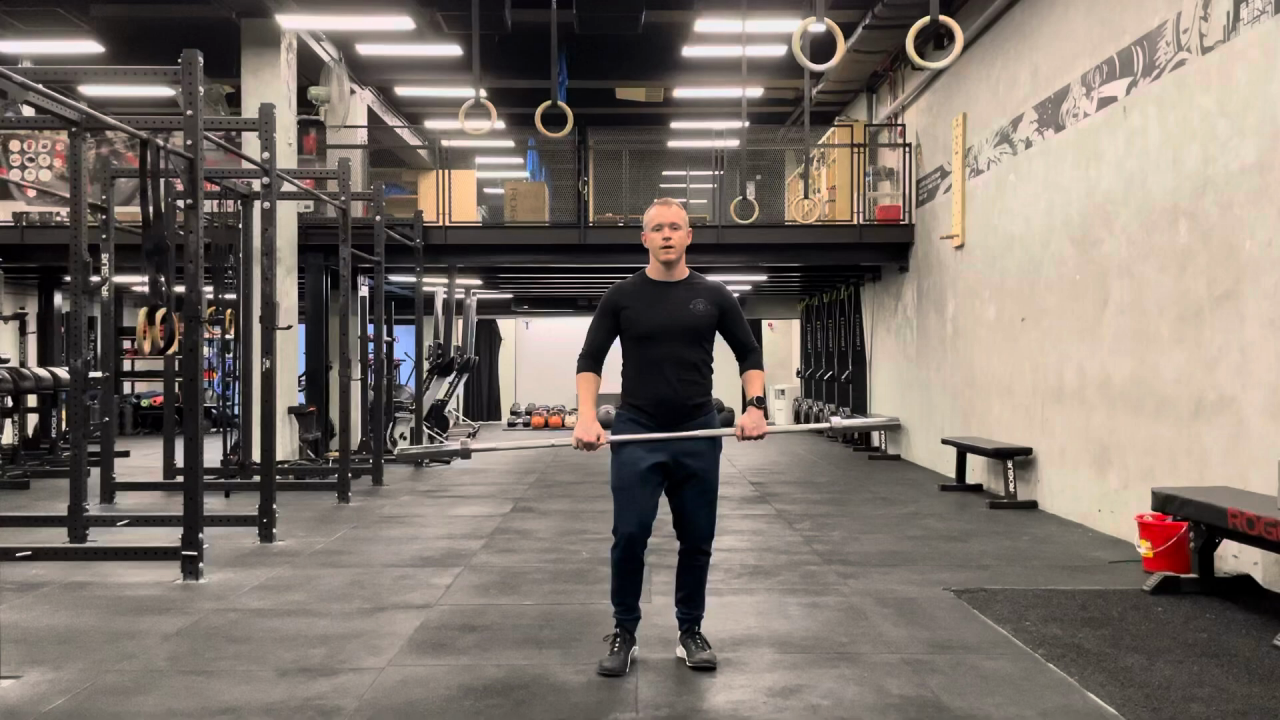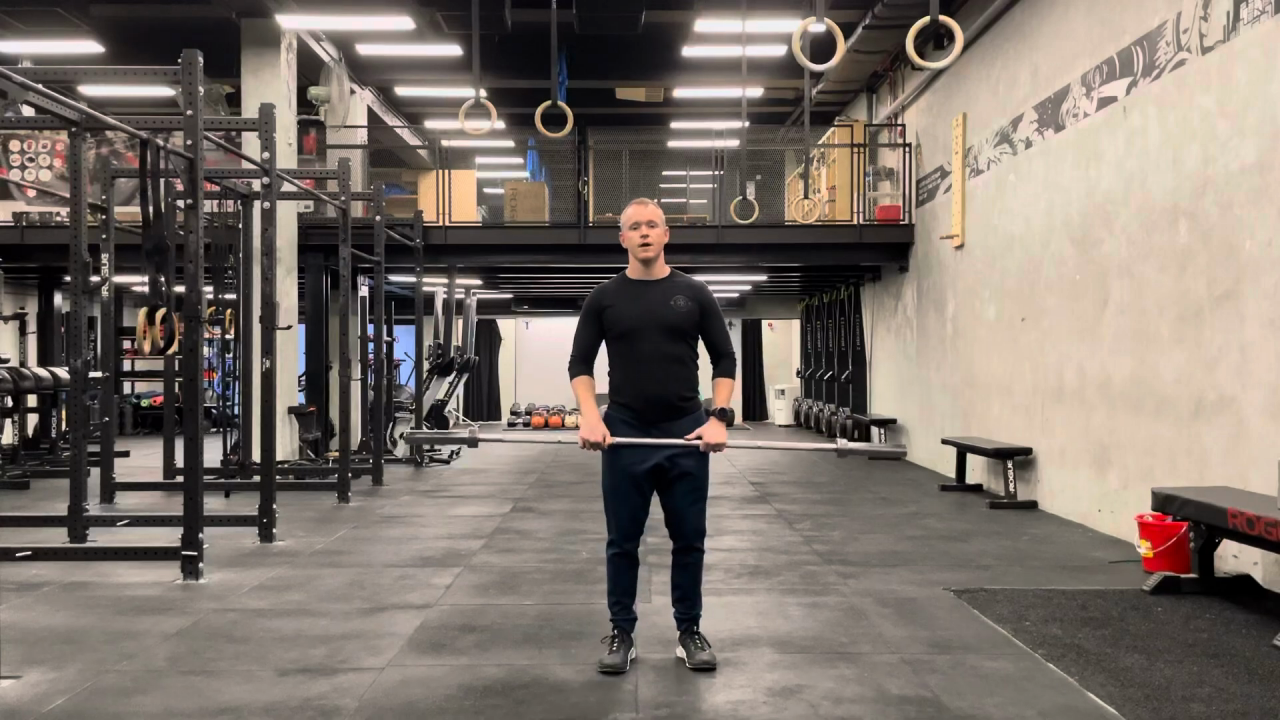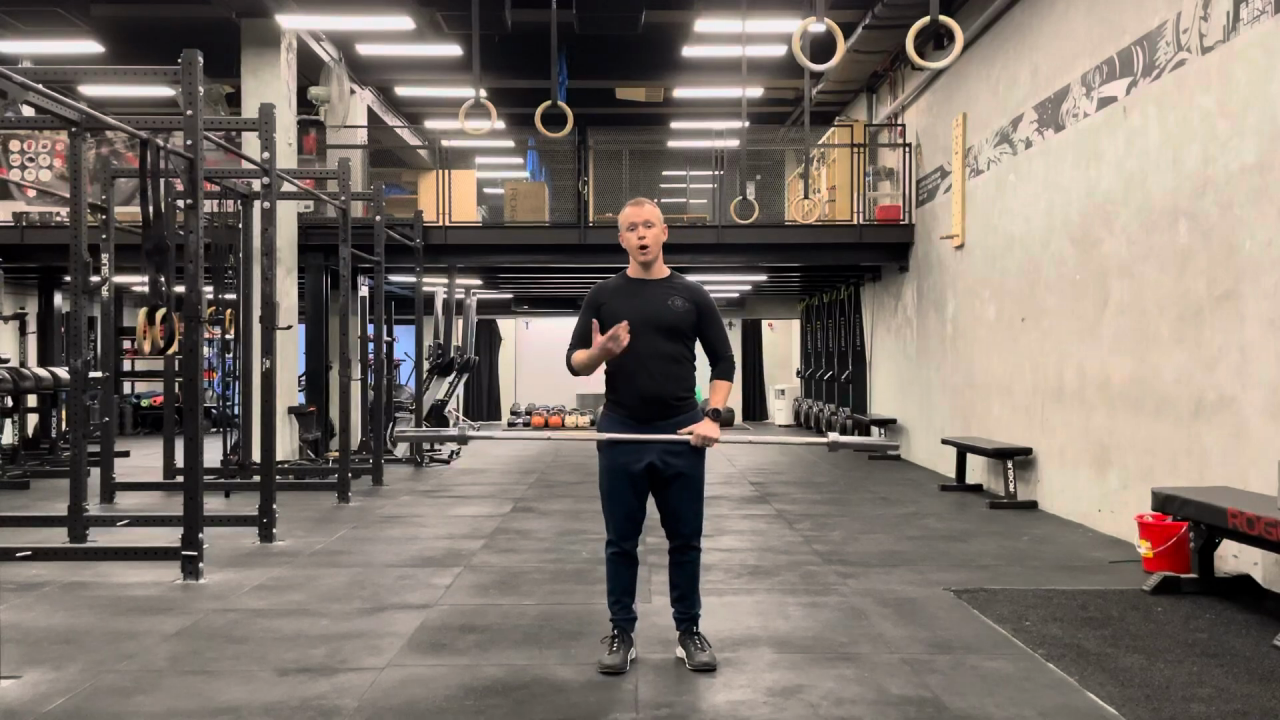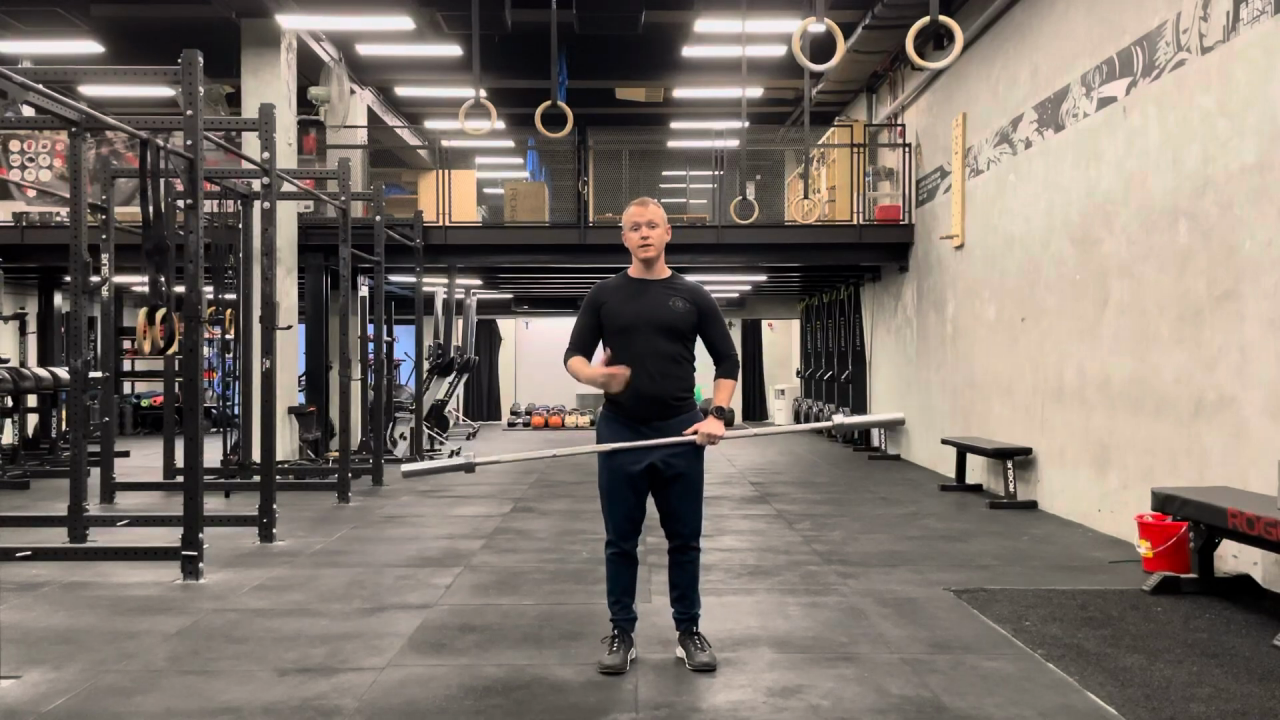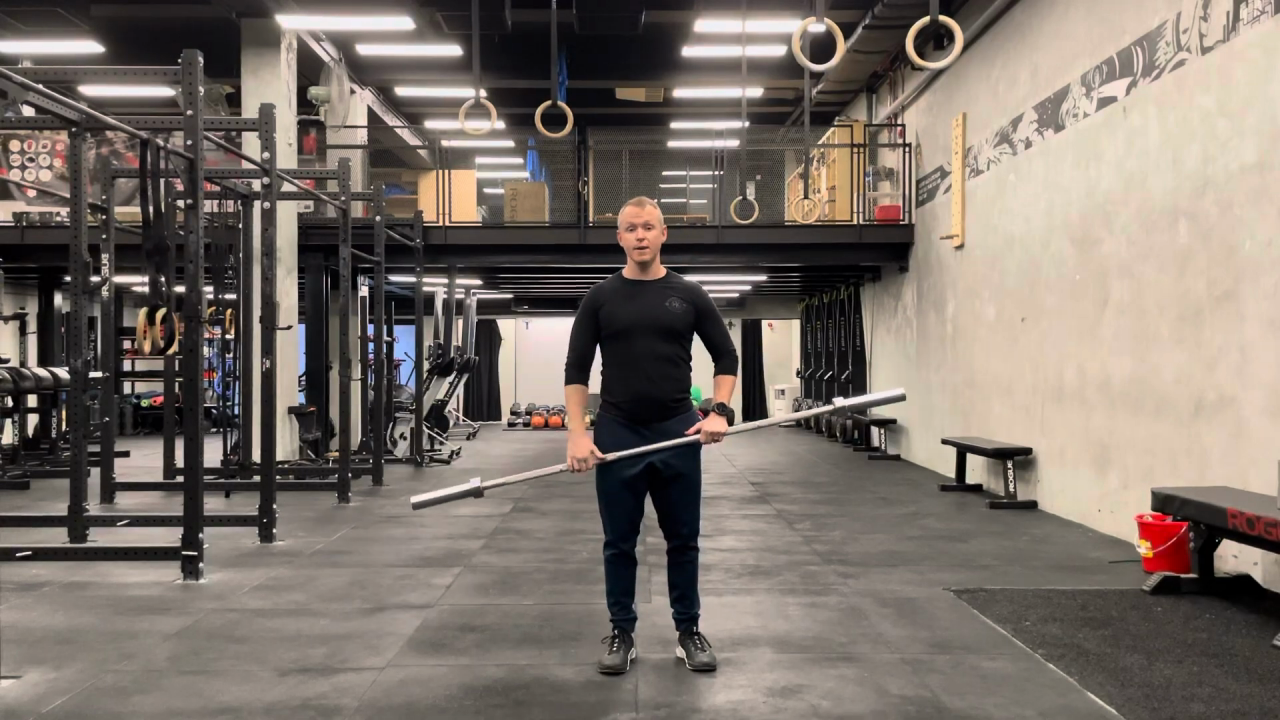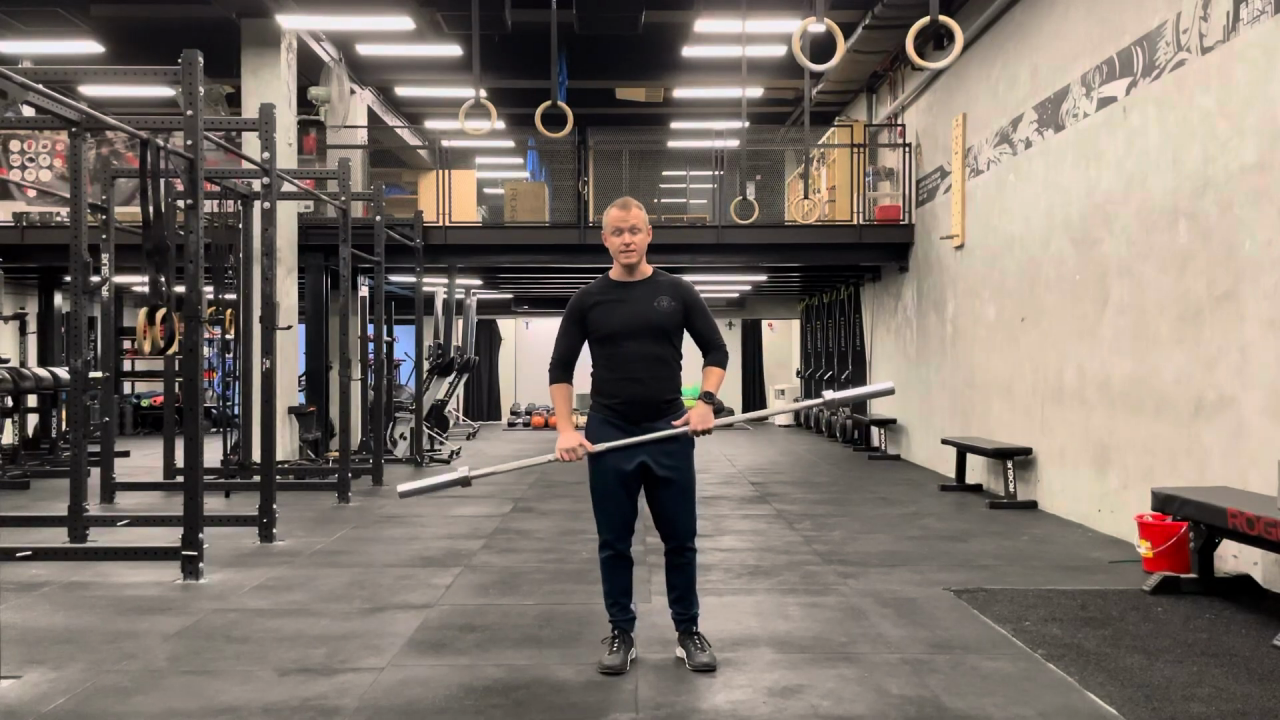
dt=0.3s
person 1, frame 1
left shoulder: (713, 295)
right shoulder: (621, 296)
left elbow: (749, 354)
right elbow: (590, 359)
left wrist: (754, 404)
right wrist: (587, 416)
left hip: (698, 434)
right hip: (636, 433)
left knee: (697, 541)
right knee: (629, 536)
left ankle: (690, 631)
right ankle: (624, 632)
person 1, frame 2
left shoulder: (694, 293)
right shoulder: (604, 297)
left elbow: (724, 359)
right elbow: (580, 363)
left wrist: (719, 417)
right wrist: (590, 416)
left hip: (686, 433)
right hip: (625, 433)
left knee: (689, 538)
right knee: (622, 540)
left ankle: (689, 631)
right ankle: (621, 632)
person 1, frame 3
left shoulder: (692, 294)
right shoulder: (603, 295)
left elbow: (722, 360)
right elbow: (575, 361)
left wrist: (712, 416)
right wrist: (596, 353)
left hip: (681, 432)
right hip: (621, 431)
left knee: (685, 538)
right knee: (621, 540)
left ankle: (688, 630)
right ankle: (622, 633)
person 1, frame 4
left shoulder: (693, 296)
right shoulder: (604, 294)
left elbow: (727, 359)
right elbow: (573, 356)
left wrist: (716, 414)
right wrist: (593, 374)
left hip: (680, 432)
right hip: (620, 432)
left knee: (684, 539)
right knee: (620, 540)
left ankle: (688, 630)
right ankle: (621, 632)
person 1, frame 5
left shoulder: (689, 295)
right shoulder: (600, 298)
left elbow: (725, 356)
right elbow: (577, 369)
left wrist: (719, 411)
right wrist: (578, 433)
left hip: (678, 431)
right hip: (617, 433)
left knee: (683, 539)
right knee: (619, 541)
left ankle: (688, 631)
right ankle: (621, 633)
person 1, frame 6
left shoulder: (677, 292)
right shoulder: (588, 300)
left elbow: (716, 350)
right elbow: (560, 367)
left wrist: (706, 401)
right wrist: (565, 428)
left hip: (669, 431)
right hip: (609, 434)
left knee: (680, 539)
right knee: (614, 542)
left ankle: (688, 631)
right ankle: (621, 633)
